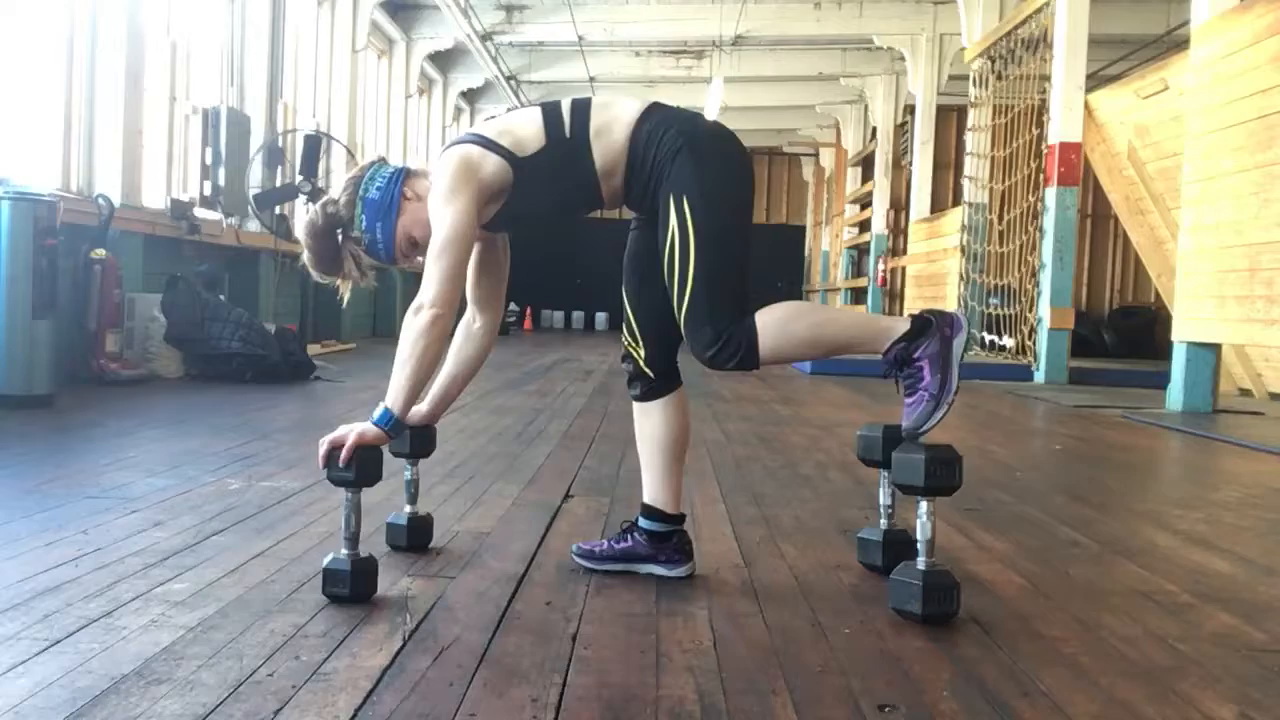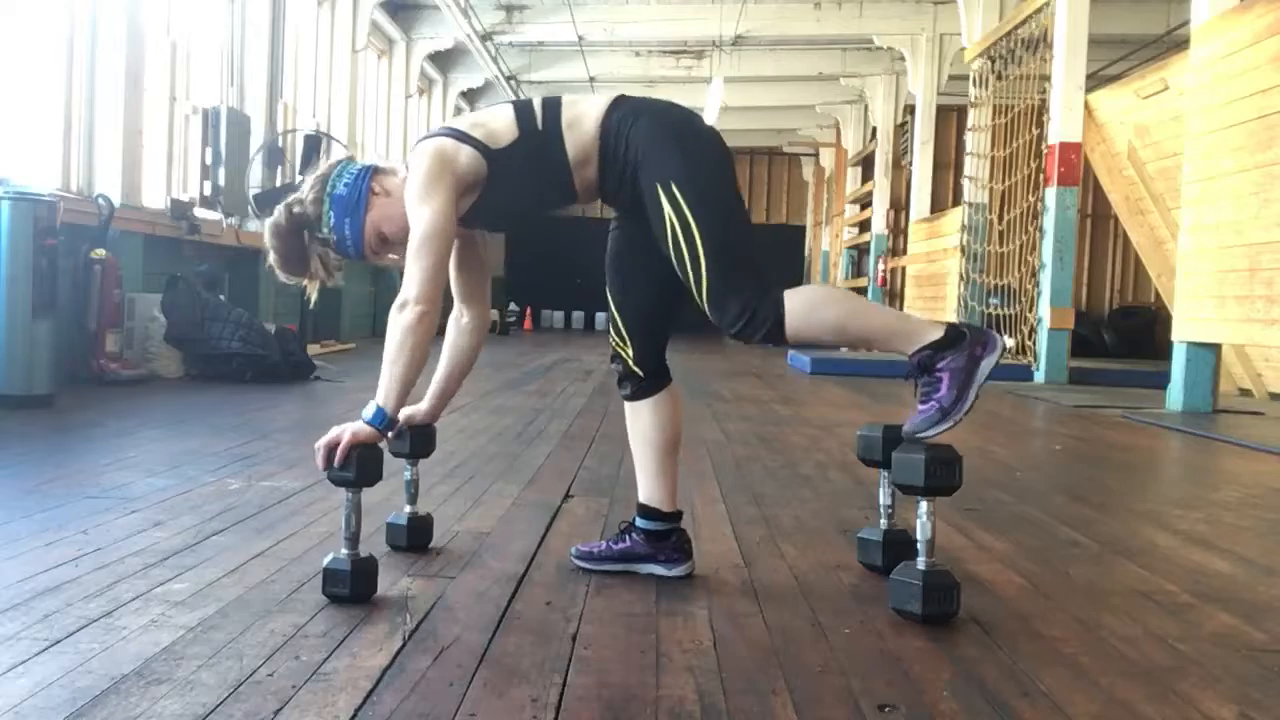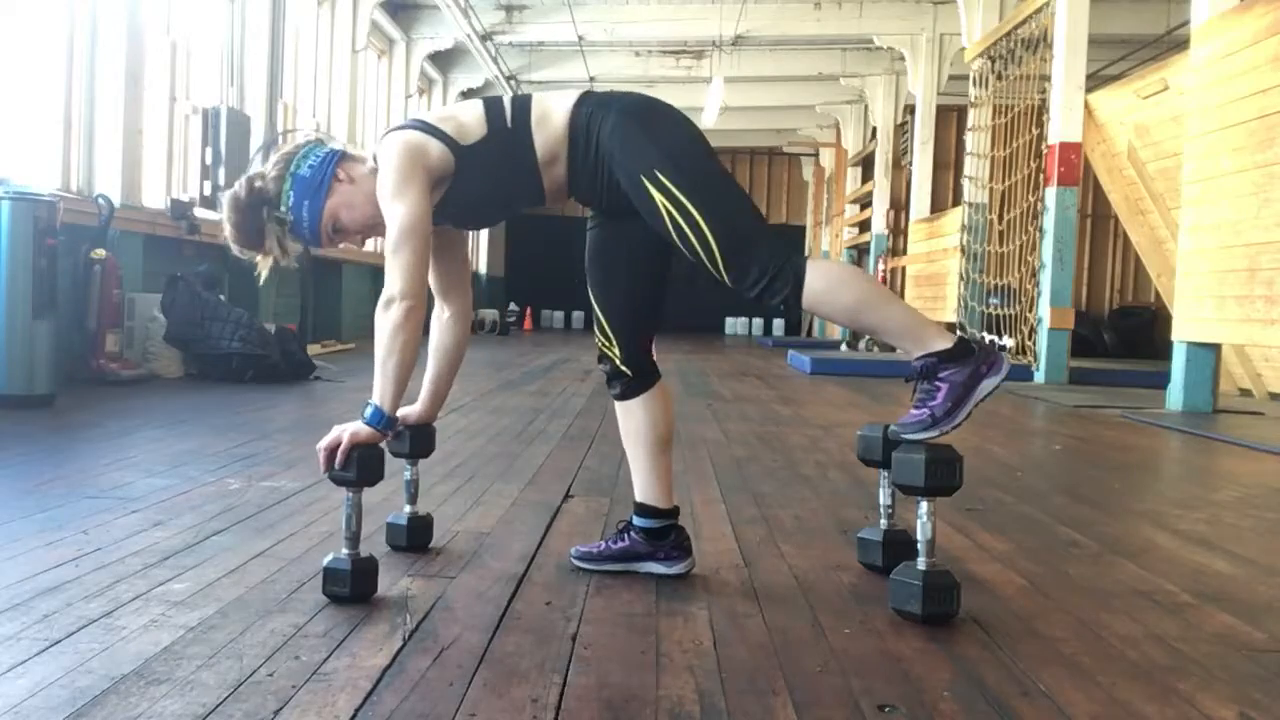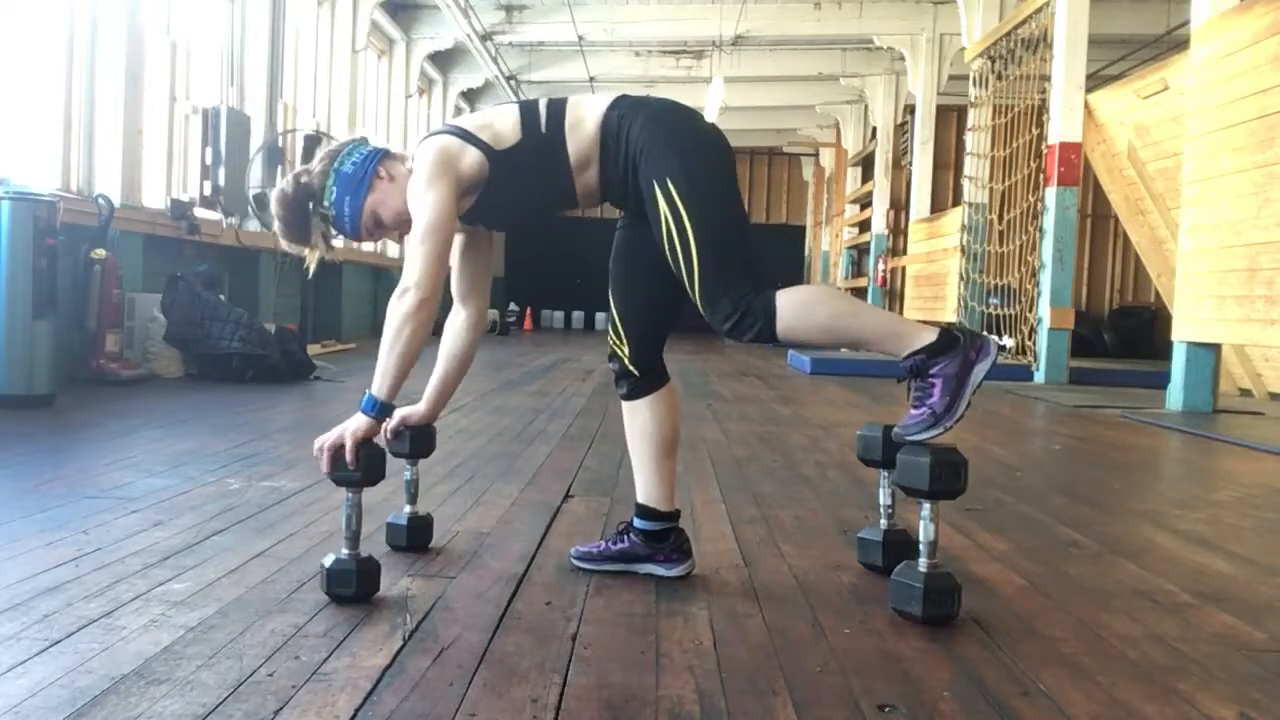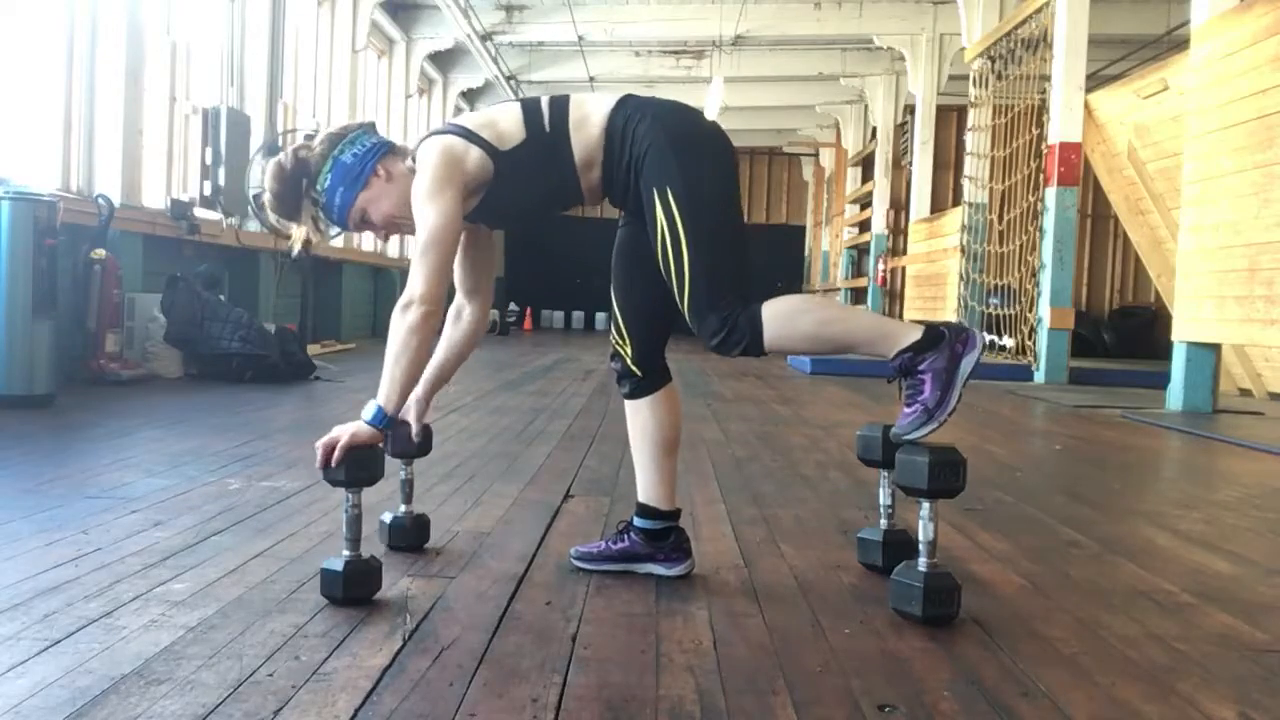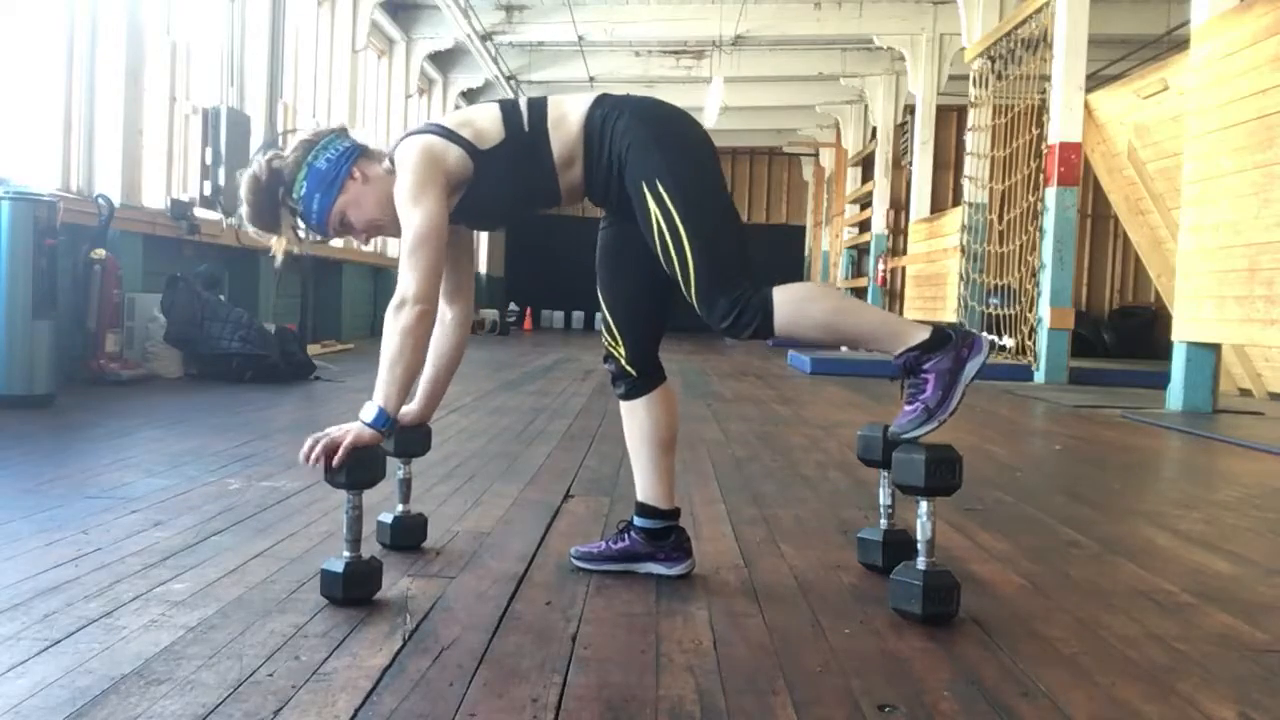
dt=0.3s
person 1, frame 1
left shoulder: (457, 174)
right shoulder: (477, 204)
left elbow: (432, 310)
right elbow: (481, 318)
left wrist: (385, 419)
right wrist: (429, 409)
left hip: (689, 159)
right hip: (664, 187)
left knee: (717, 340)
right knee: (647, 361)
left ankle: (916, 336)
right ankle: (661, 534)
person 1, frame 2
left shoulder: (431, 168)
right shoulder: (453, 202)
left elbow: (414, 306)
right elbow: (469, 315)
left wrist: (378, 417)
right wrist: (428, 409)
left hip: (661, 149)
right hip: (643, 182)
left knee: (742, 309)
right knee: (636, 361)
left ankle: (945, 345)
right ankle: (660, 531)
person 1, frame 3
left shoulder: (402, 159)
right shoulder: (430, 197)
left elbow: (400, 302)
right elbow: (450, 308)
left wrist: (375, 417)
right wrist: (426, 408)
left hip: (632, 142)
right hip: (615, 186)
left knee: (761, 271)
right knee: (623, 361)
left ankle: (952, 359)
right ankle: (657, 532)
person 1, frame 4
left shoulder: (436, 162)
right shoulder: (460, 198)
left elbow: (415, 296)
right elbow: (468, 309)
left wrist: (372, 408)
right wrist: (426, 410)
left hip: (664, 149)
right hip: (645, 183)
left knee: (739, 311)
right knee: (633, 360)
left ankle: (939, 350)
right ankle: (658, 532)
person 1, frame 5
left shoulder: (440, 164)
right shoulder: (460, 194)
left elbow: (420, 304)
right elbow: (469, 306)
left wrist: (376, 417)
right wrist: (420, 397)
left hip: (668, 150)
right hip: (648, 179)
left knee: (725, 324)
right knee: (636, 360)
left ankle: (925, 345)
right ankle: (656, 532)
person 1, frame 6
left shoulder: (419, 163)
right shoulder: (440, 190)
left elbow: (412, 303)
right elbow: (452, 307)
left wrist: (377, 418)
right wrist: (419, 410)
left hip: (648, 148)
right hip: (628, 182)
left knee: (732, 308)
right knee: (630, 359)
left ankle: (932, 346)
right ankle: (657, 531)
